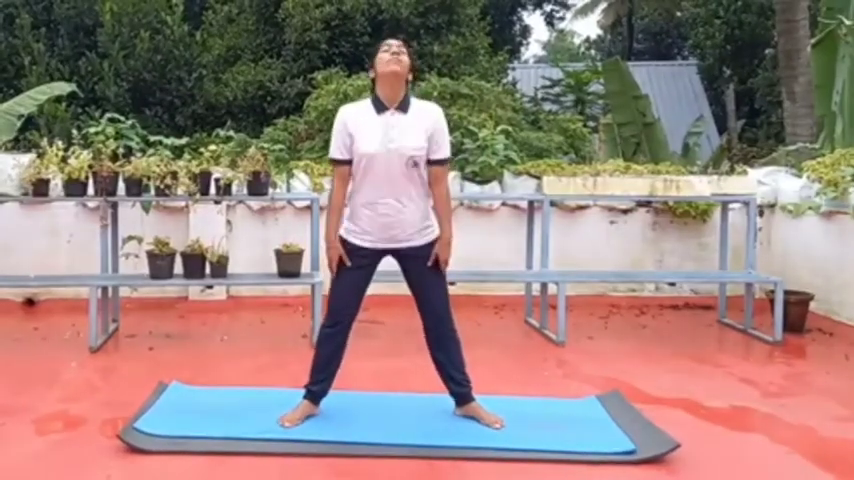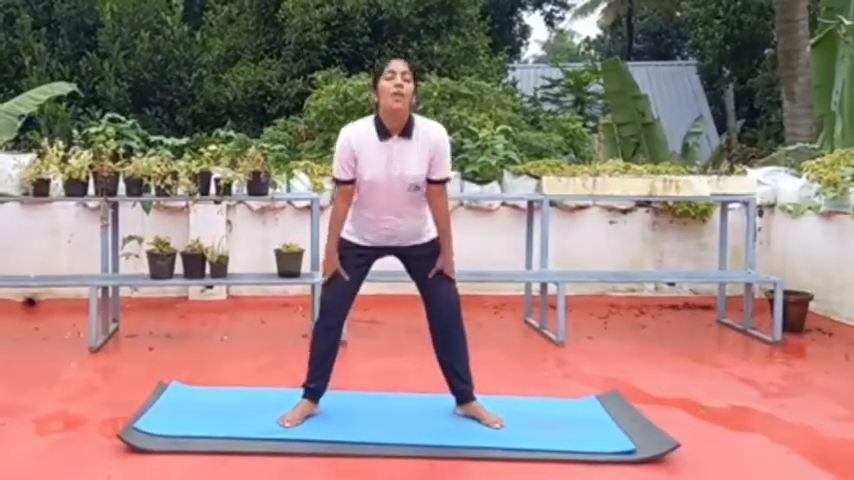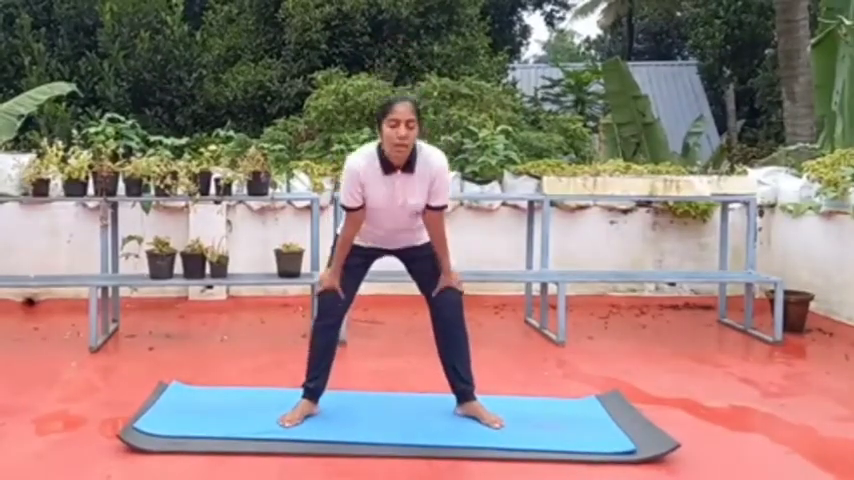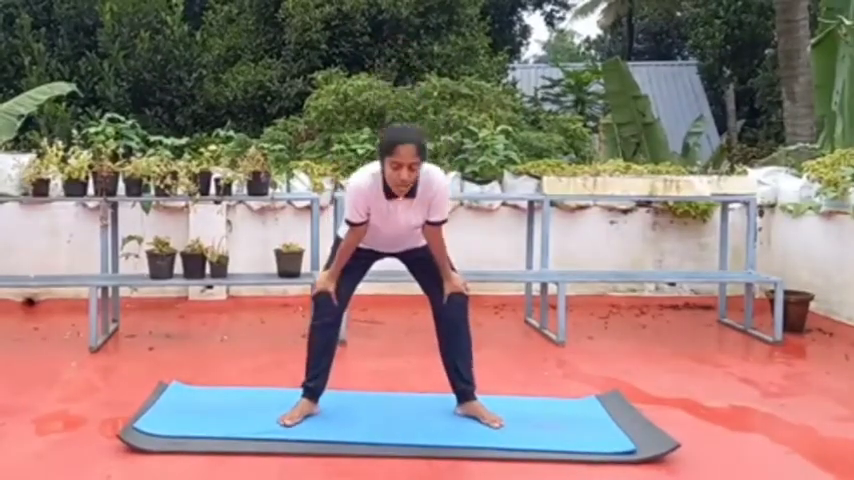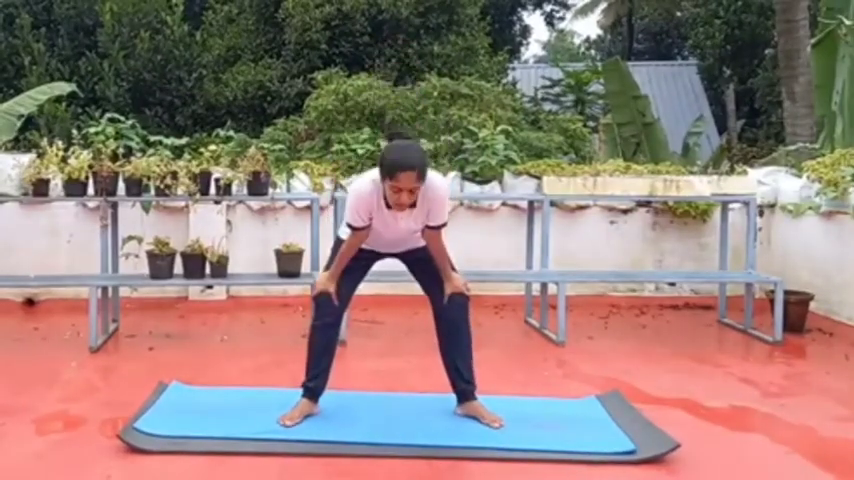
dt=0.2s
person 1, frame 1
left shoulder: (431, 115)
right shoulder: (350, 116)
left elbow: (438, 181)
right elbow: (340, 182)
left wrist: (446, 236)
right wrist: (331, 237)
left hip: (418, 237)
right hip: (360, 237)
left knee: (439, 318)
right knee: (338, 318)
left ankle: (465, 400)
right ankle: (311, 400)
person 1, frame 2
left shoulder: (434, 135)
right shoulder: (352, 136)
left elbow: (437, 198)
right elbow: (343, 198)
left wrist: (447, 250)
right wrist: (331, 251)
left hip: (418, 239)
right hip: (360, 239)
left knee: (447, 312)
right knee: (330, 313)
left ankle: (466, 400)
right ankle: (310, 399)
person 1, frame 3
left shoulder: (435, 163)
right shoulder: (358, 164)
left elbow: (434, 222)
right elbow: (352, 222)
left wrist: (446, 270)
right wrist: (334, 270)
left hip: (415, 242)
right hip: (363, 242)
left knee: (449, 309)
right knee: (328, 311)
left ankle: (467, 400)
right ankle: (309, 399)
person 1, frame 4
left shoulder: (436, 182)
right shoulder: (361, 183)
left elbow: (433, 235)
right elbow: (354, 235)
left wrist: (448, 277)
right wrist: (331, 275)
left hip: (414, 244)
right hip: (364, 243)
left knee: (453, 305)
right knee: (326, 307)
left ankle: (467, 400)
right ankle: (309, 399)
person 1, frame 5
left shoulder: (437, 188)
right shoulder: (362, 189)
left elbow: (433, 239)
right elbow: (356, 239)
left wrist: (449, 277)
right wrist: (330, 276)
left hip: (414, 245)
right hip: (364, 245)
left knee: (454, 304)
right knee: (327, 306)
left ankle: (468, 399)
right ankle: (309, 399)
